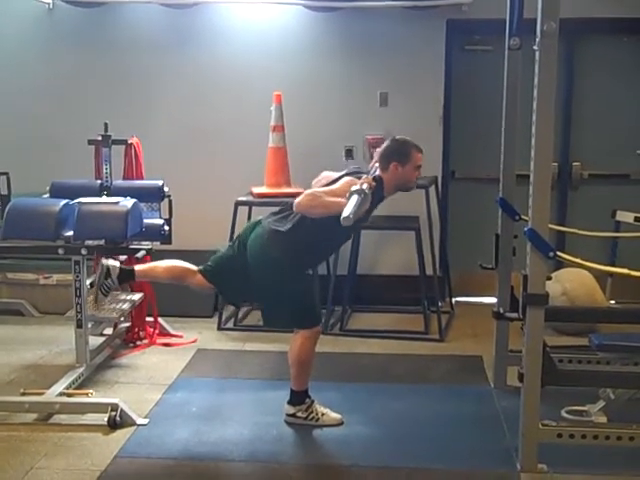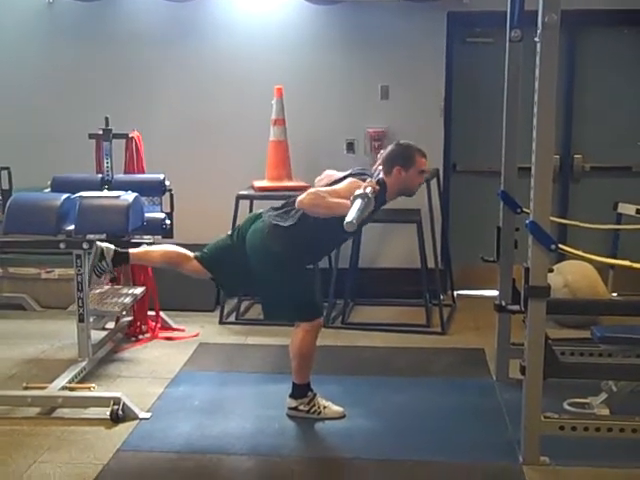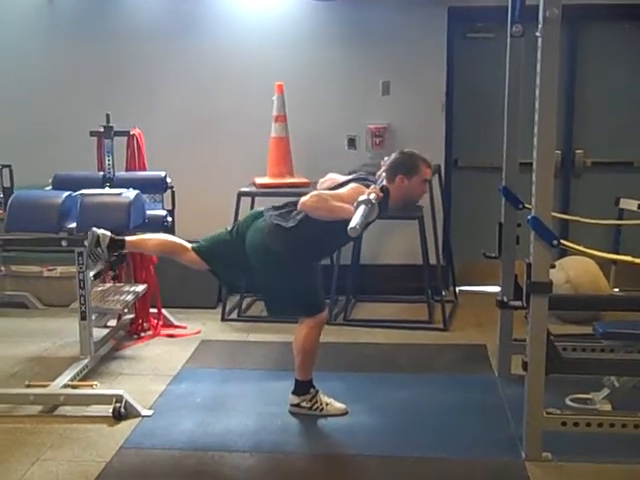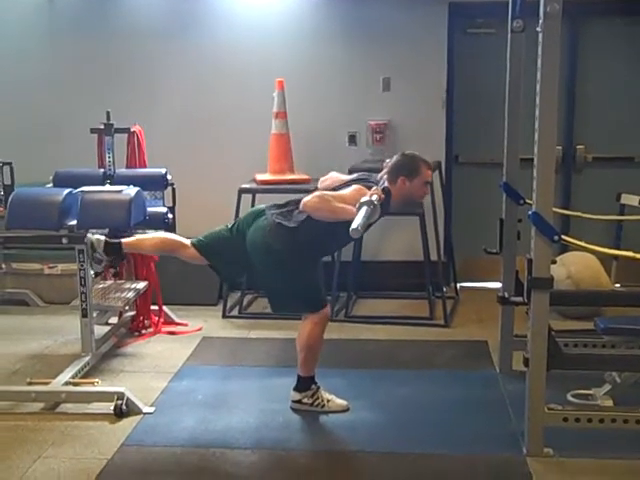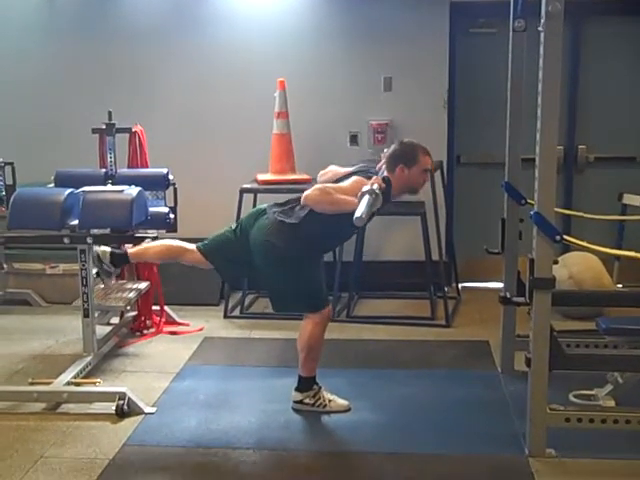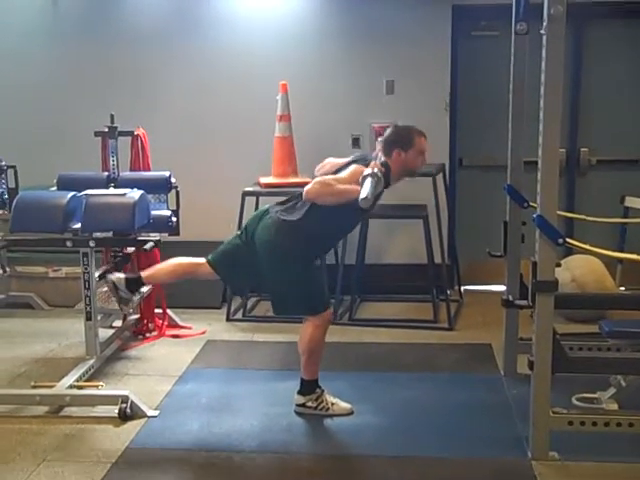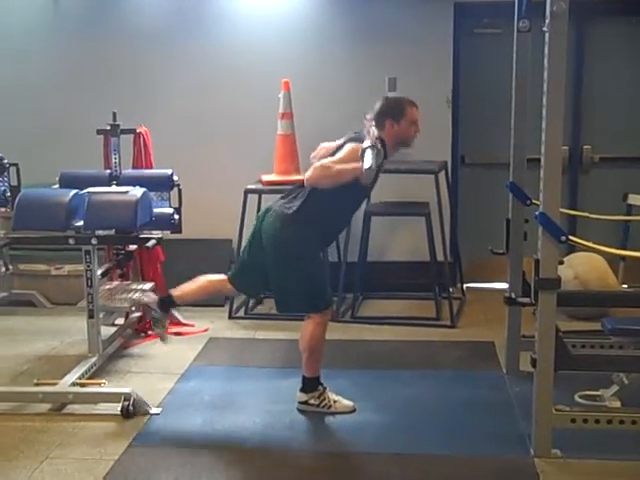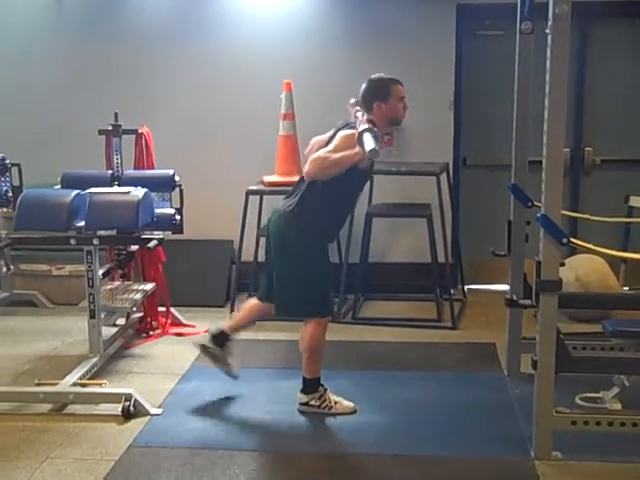
dt=0.2s
person 1, frame 1
left shoulder: (365, 182)
right shoulder: (361, 189)
left elbow: (321, 181)
right elbow: (304, 202)
right wrist: (346, 205)
left hip: (264, 236)
right hip: (277, 253)
left knee: (200, 279)
right knee: (308, 327)
left ankle: (120, 273)
right ankle: (298, 406)
person 1, frame 2
left shoulder: (367, 181)
right shoulder: (363, 188)
left elbow: (324, 179)
right elbow: (306, 200)
right wrist: (351, 207)
left hip: (263, 229)
right hip: (277, 247)
left knee: (195, 264)
right knee: (309, 320)
left ankle: (115, 256)
right ankle: (300, 399)
person 1, frame 3
left shoulder: (368, 185)
right shoulder: (365, 195)
left elbow: (326, 182)
right elbow: (310, 202)
right wrist: (353, 212)
left hip: (263, 226)
right hip: (276, 246)
left knee: (190, 254)
right knee: (314, 317)
left ankle: (112, 243)
right ankle: (303, 396)
person 1, frame 4
left shoulder: (370, 184)
right shoulder: (366, 196)
left elbow: (326, 181)
right elbow: (311, 203)
right wrist: (354, 214)
left hip: (262, 222)
right hip: (277, 244)
left knee: (188, 249)
right knee: (317, 312)
left ankle: (111, 247)
right ankle: (305, 392)
person 1, frame 5
left shoulder: (370, 176)
right shoulder: (368, 188)
left elbow: (326, 174)
right elbow: (312, 197)
right wrist: (356, 204)
left hip: (265, 221)
right hip: (280, 243)
left knee: (192, 254)
right knee: (318, 313)
left ankle: (117, 257)
right ankle: (306, 392)
person 1, frame 6
left shoulder: (369, 164)
right shoulder: (367, 174)
left elbow: (323, 167)
right elbow: (313, 189)
right wrist: (359, 191)
left hip: (270, 223)
right hip: (285, 242)
left knee: (205, 268)
right knee: (319, 315)
left ankle: (131, 282)
right ankle: (308, 396)
person 1, frame 7
left shoulder: (363, 142)
right shoulder: (365, 149)
left elbow: (320, 153)
right elbow: (315, 175)
right wrist: (362, 169)
left hip: (278, 220)
right hip: (293, 235)
left knee: (233, 284)
right knee: (319, 312)
left ankle: (163, 303)
right ankle: (311, 393)
person 1, frame 8
left shoulder: (354, 131)
right shoulder: (356, 135)
left elbow: (314, 148)
right elbow: (313, 168)
right wrist: (359, 153)
left hip: (288, 222)
right hip: (300, 232)
left knee: (269, 301)
right knee: (318, 315)
left ankle: (218, 340)
right ankle: (311, 394)
